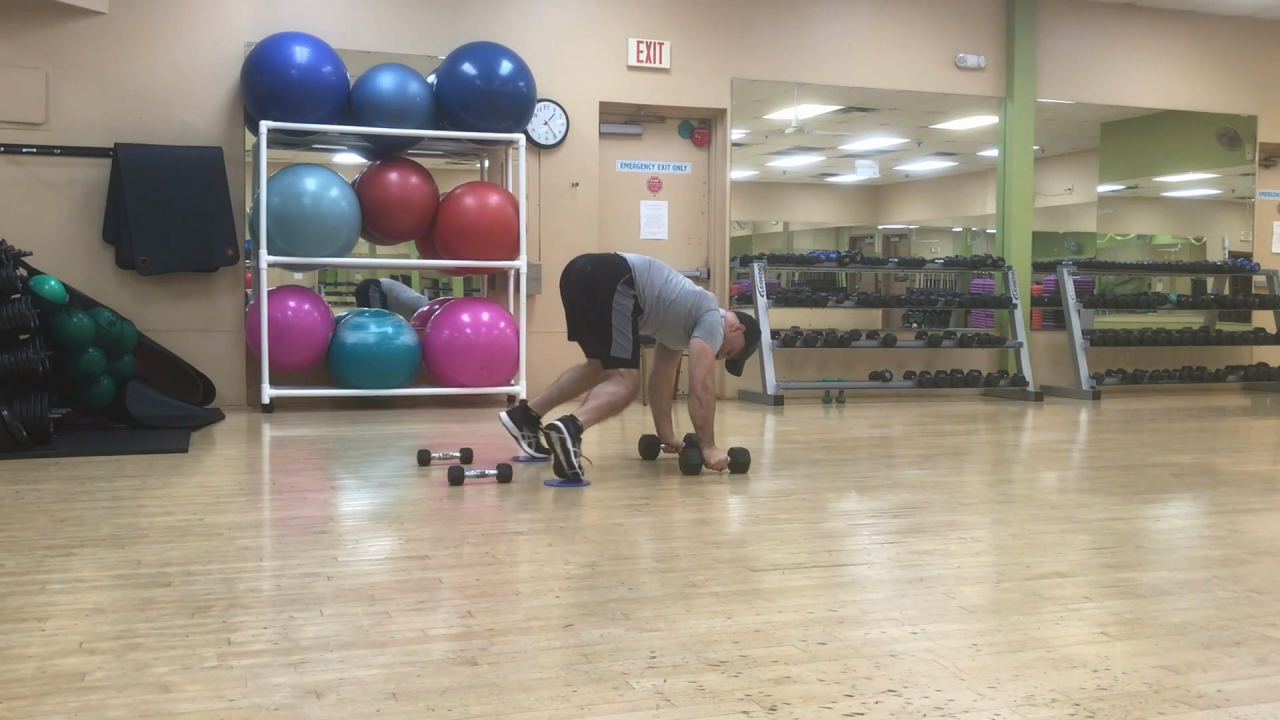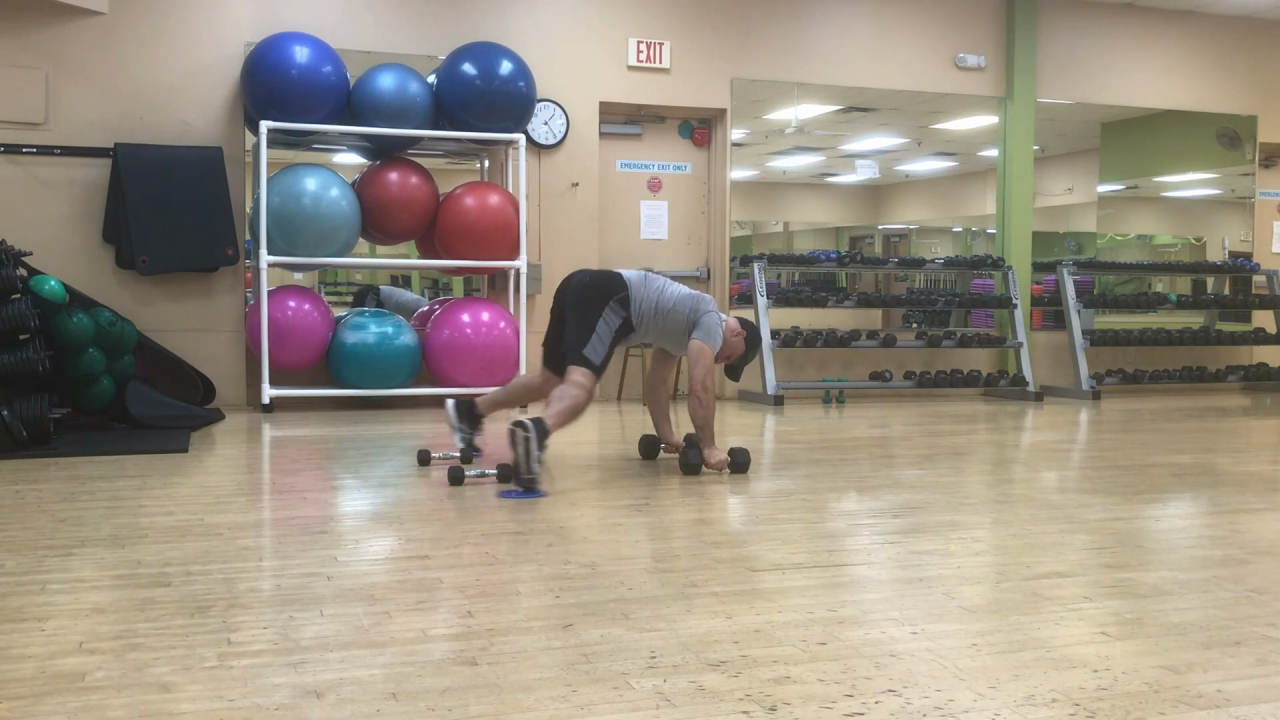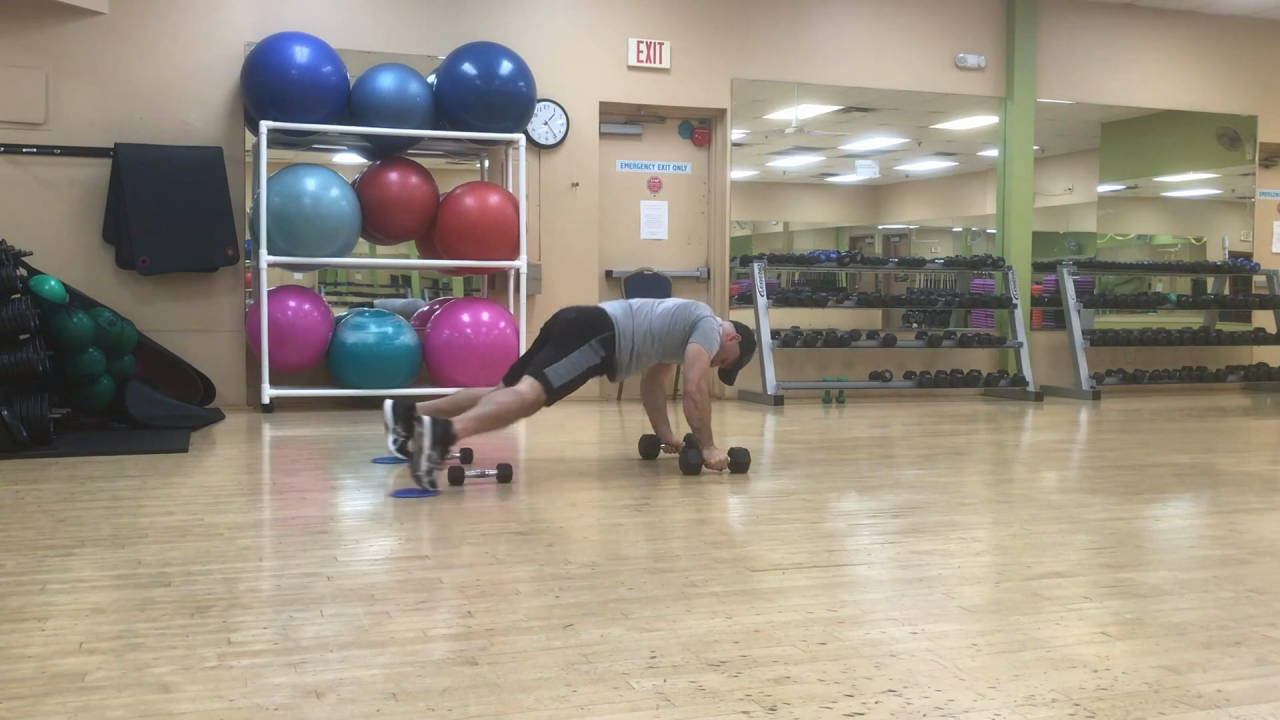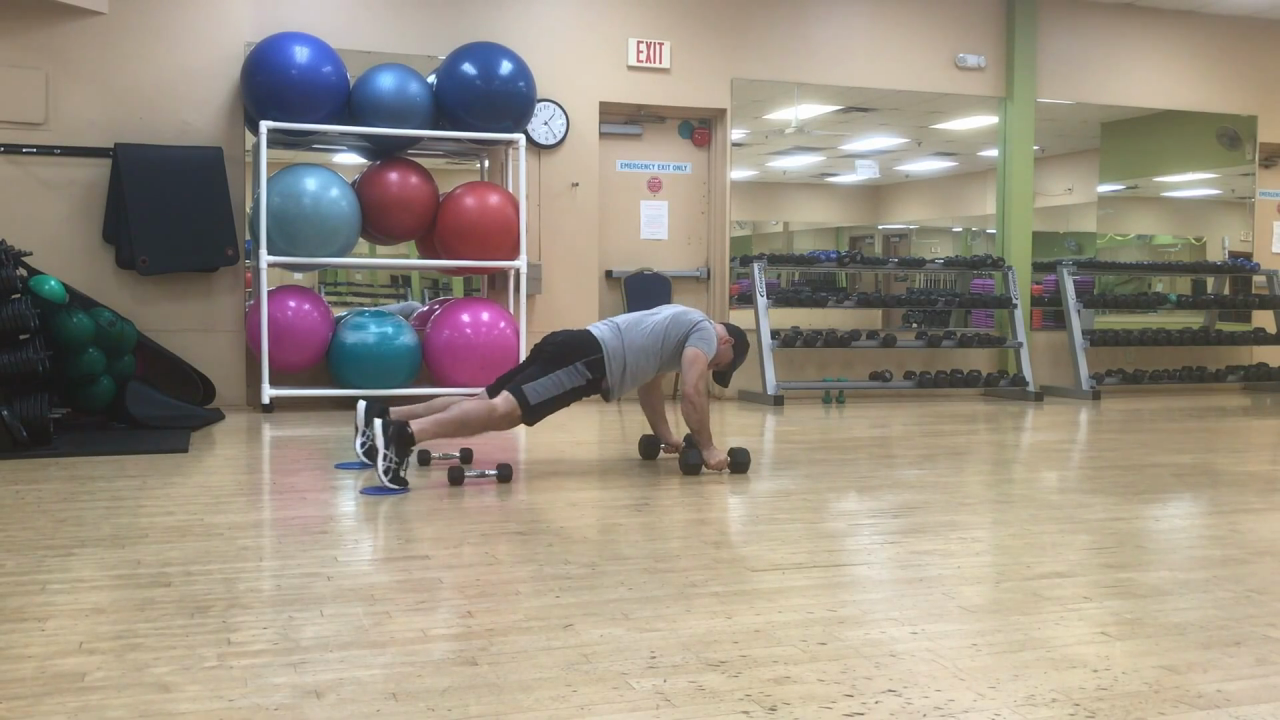
dt=0.2s
person 1, frame 1
left shoulder: (687, 323)
right shoulder: (712, 320)
left elbow: (661, 378)
right elbow: (701, 386)
left wrist: (666, 435)
right wrist: (708, 446)
right hip: (611, 280)
left knee: (602, 367)
right knee: (624, 381)
left ankle: (525, 415)
right ankle: (571, 427)
person 1, frame 2
left shoulder: (690, 325)
right shoulder: (712, 323)
left elbow: (656, 382)
right elbow: (700, 387)
left wrist: (667, 436)
right wrist: (709, 446)
left hip: (583, 289)
right hip: (607, 297)
left knee: (554, 375)
right knee: (580, 382)
left ankle: (469, 410)
right ankle: (535, 431)
person 1, frame 3
left shoulder: (688, 324)
right shoulder: (708, 327)
left elbow: (652, 382)
right elbow: (694, 390)
left wrist: (666, 436)
right wrist: (707, 447)
left hip: (582, 325)
right hip: (598, 334)
left knee: (507, 392)
right knee: (529, 394)
left ankle: (408, 413)
right ankle: (445, 432)
person 1, frame 4
left shoulder: (682, 325)
right shoulder: (704, 332)
left elbow: (649, 382)
right elbow: (692, 392)
left wrist: (666, 436)
right wrist: (707, 448)
left hip: (578, 349)
right hip: (588, 358)
left knee: (486, 402)
right knee: (503, 411)
left ankle: (383, 416)
right ankle: (402, 435)
